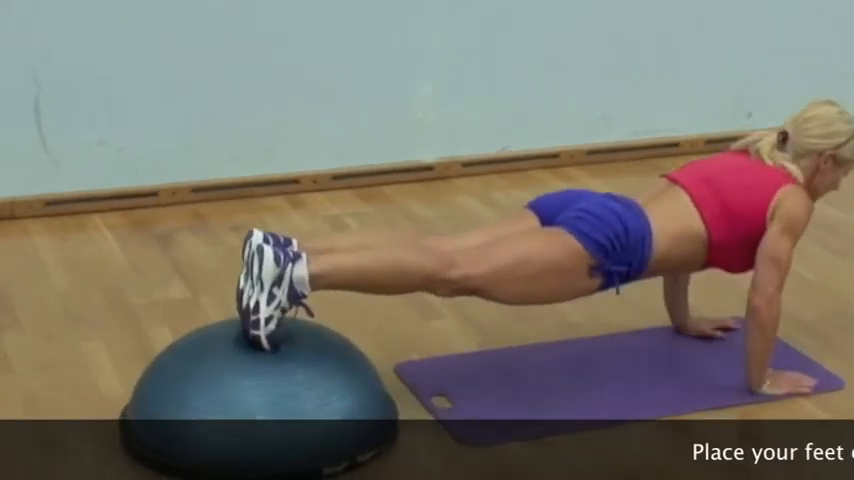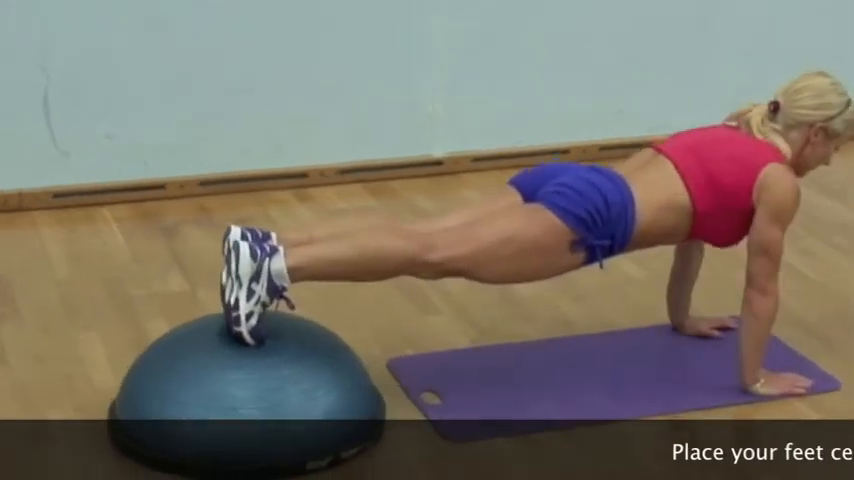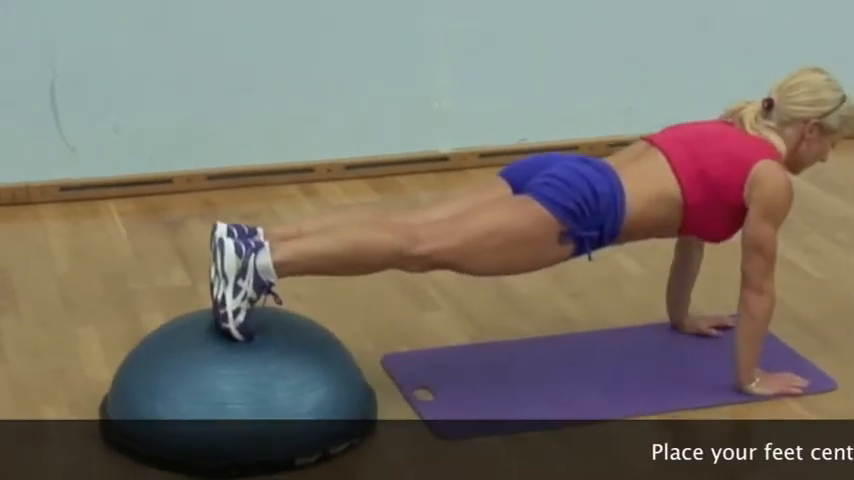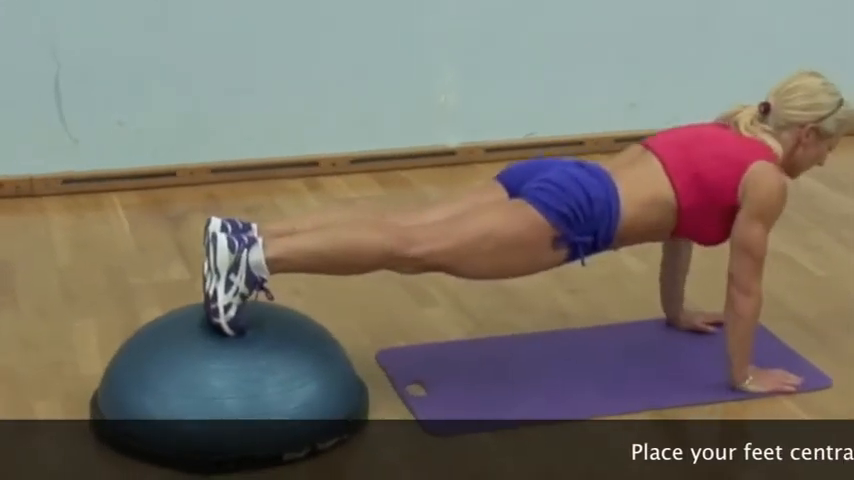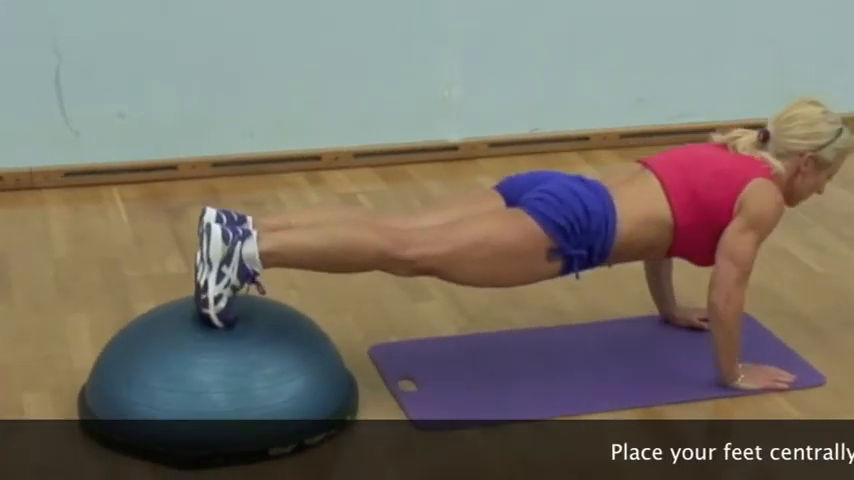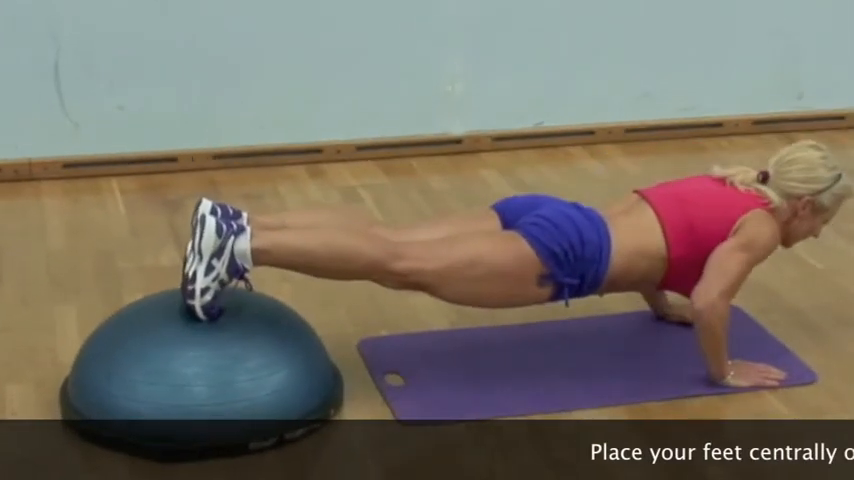
dt=0.2s
person 1, frame 1
left shoulder: (738, 160)
right shoulder: (792, 203)
right elbow: (764, 299)
left wrist: (681, 319)
right wrist: (761, 378)
left hip: (584, 209)
right hip: (608, 242)
left knee: (437, 252)
right knee: (456, 274)
left ankle: (285, 252)
right ankle: (296, 276)
person 1, frame 2
left shoulder: (730, 138)
right shoulder: (779, 182)
left elbow: (691, 225)
right elbow: (761, 290)
left wrist: (680, 318)
right wrist: (755, 379)
left hip: (568, 182)
right hip: (591, 214)
left knee: (421, 236)
right knee: (436, 256)
left ankle: (265, 246)
right ankle: (275, 270)
person 1, frame 3
left shoulder: (727, 135)
right shoulder: (771, 178)
left elbow: (690, 222)
right elbow: (756, 289)
left wrist: (681, 318)
right wrist: (751, 377)
left hip: (559, 173)
right hip: (581, 205)
left knee: (408, 228)
right knee: (424, 249)
left ankle: (252, 241)
right ankle: (263, 263)
person 1, frame 4
left shoulder: (723, 137)
right shoulder: (767, 180)
left elbow: (675, 216)
right elbow: (744, 287)
left wrist: (677, 313)
right wrist: (743, 374)
left hip: (553, 177)
right hip: (574, 210)
left knee: (401, 229)
right knee: (417, 250)
left ankle: (245, 237)
right ankle: (255, 259)
person 1, frame 5
left shoulder: (724, 156)
right shoulder: (765, 197)
right elbow: (725, 292)
left wrist: (670, 310)
right wrist: (733, 371)
left hip: (551, 191)
right hip: (571, 224)
left knee: (397, 230)
right knee: (410, 252)
left ankle: (239, 229)
right ankle: (247, 251)
person 1, frame 6
left shoulder: (724, 187)
right shoulder: (761, 227)
right elbow: (707, 303)
left wrist: (657, 300)
right wrist: (722, 369)
left hip: (547, 216)
right hip: (564, 252)
left knee: (388, 242)
right knee: (402, 265)
left ankle: (233, 223)
right ankle: (238, 245)
